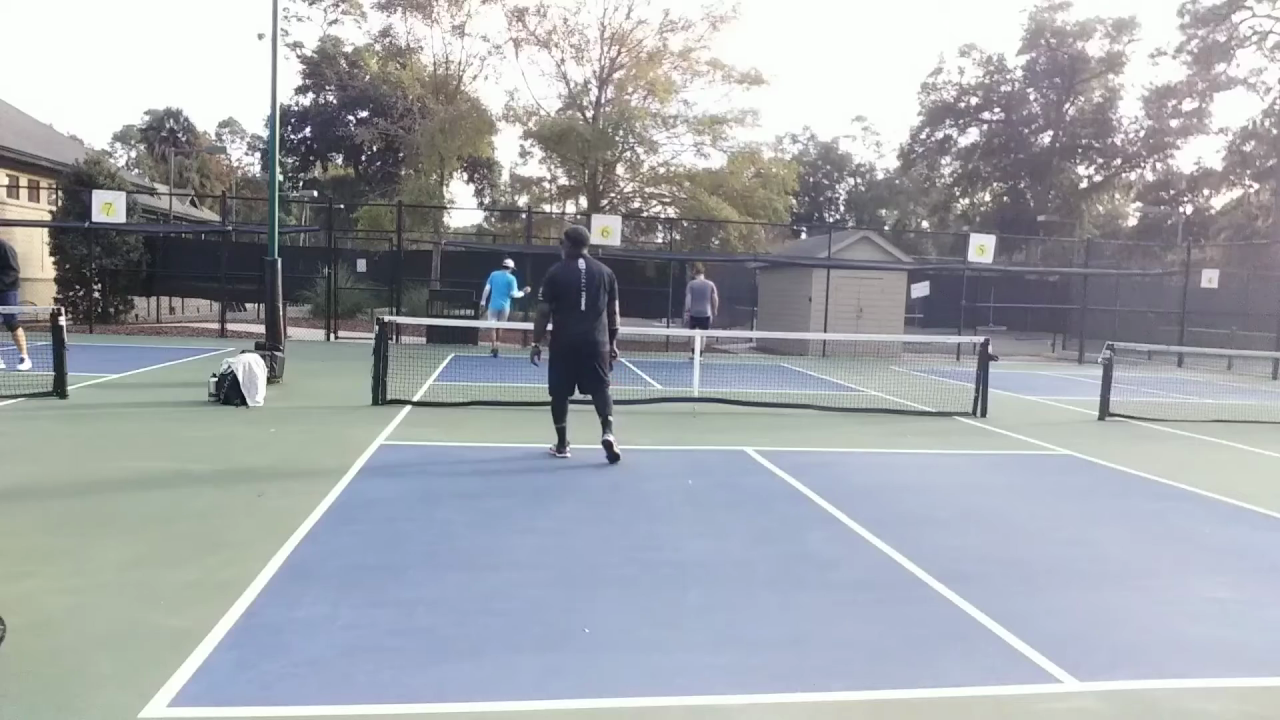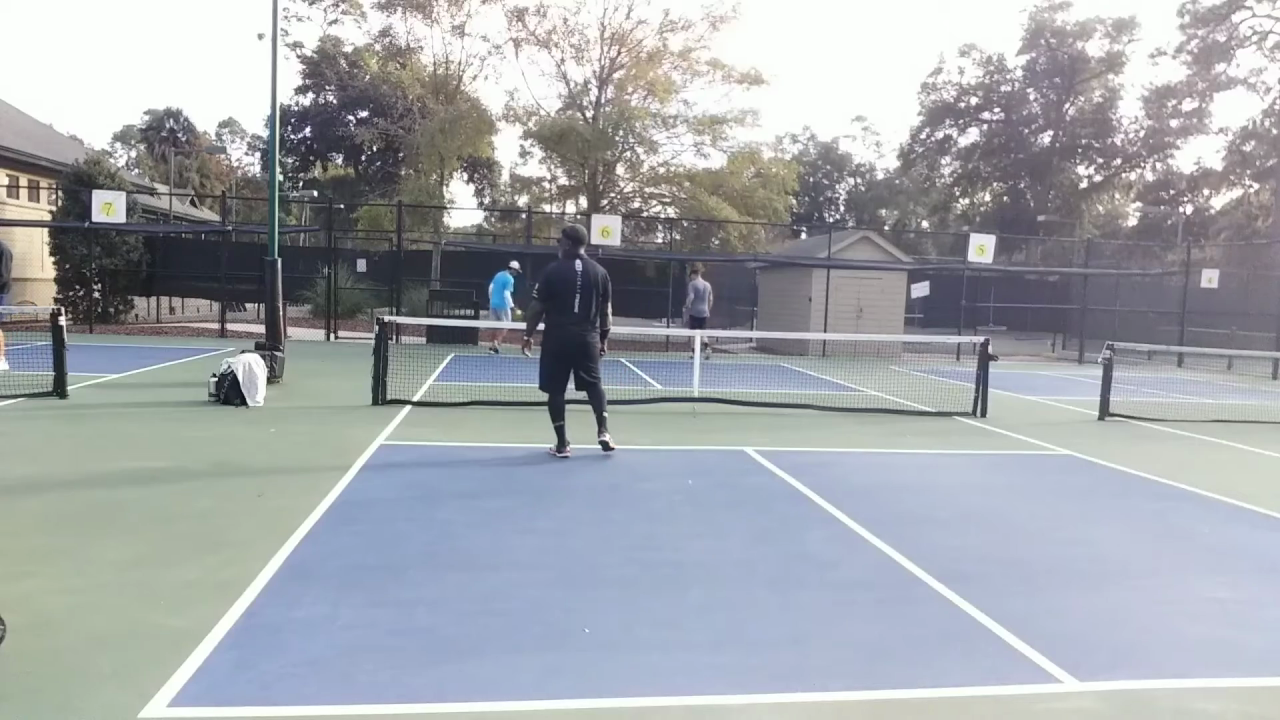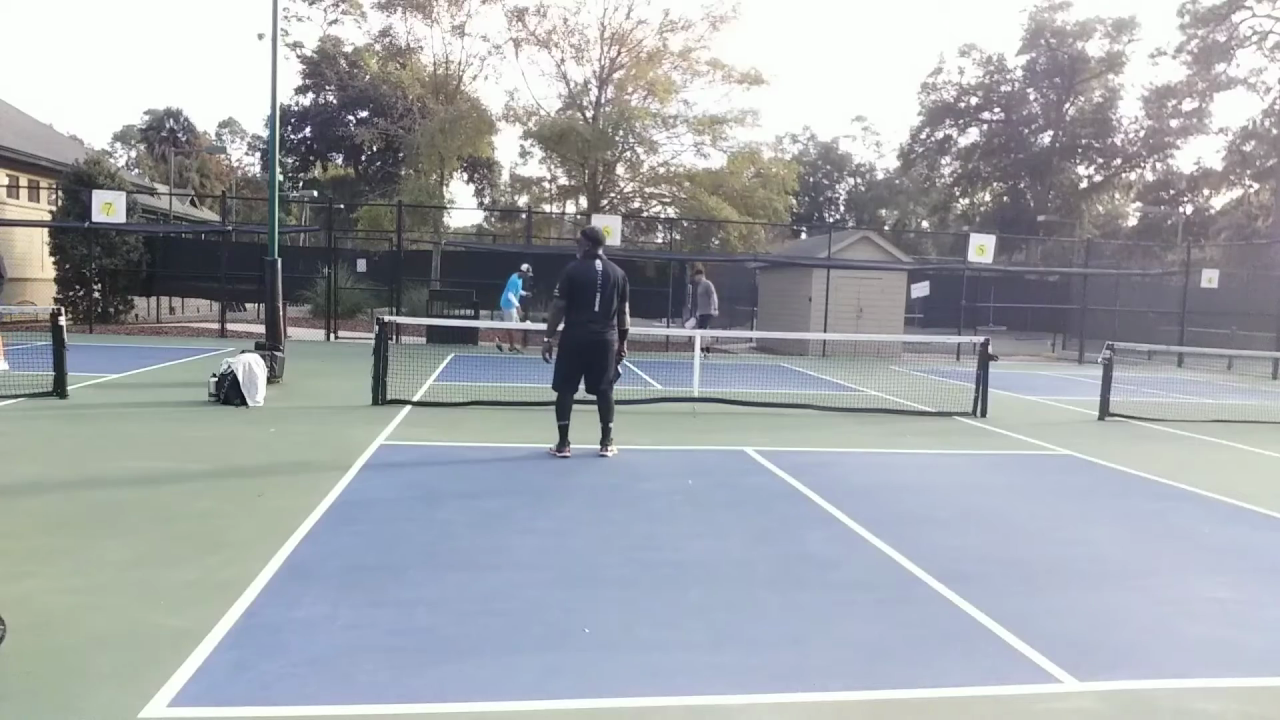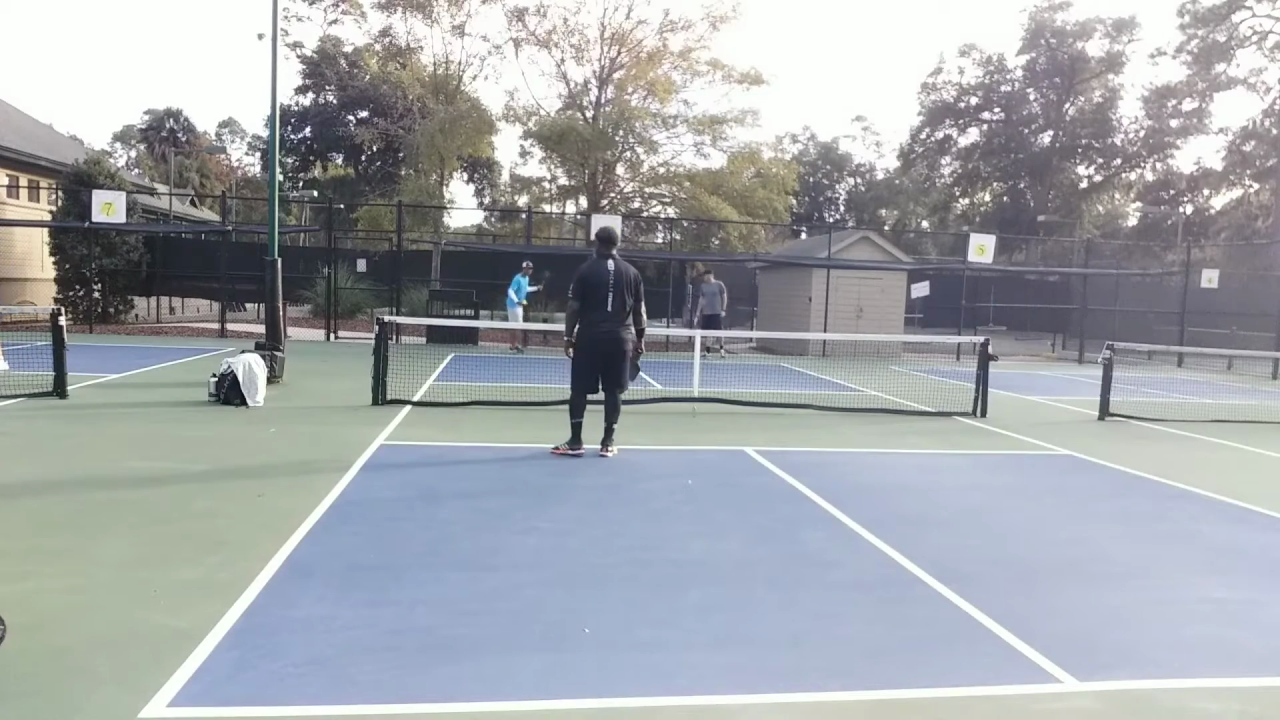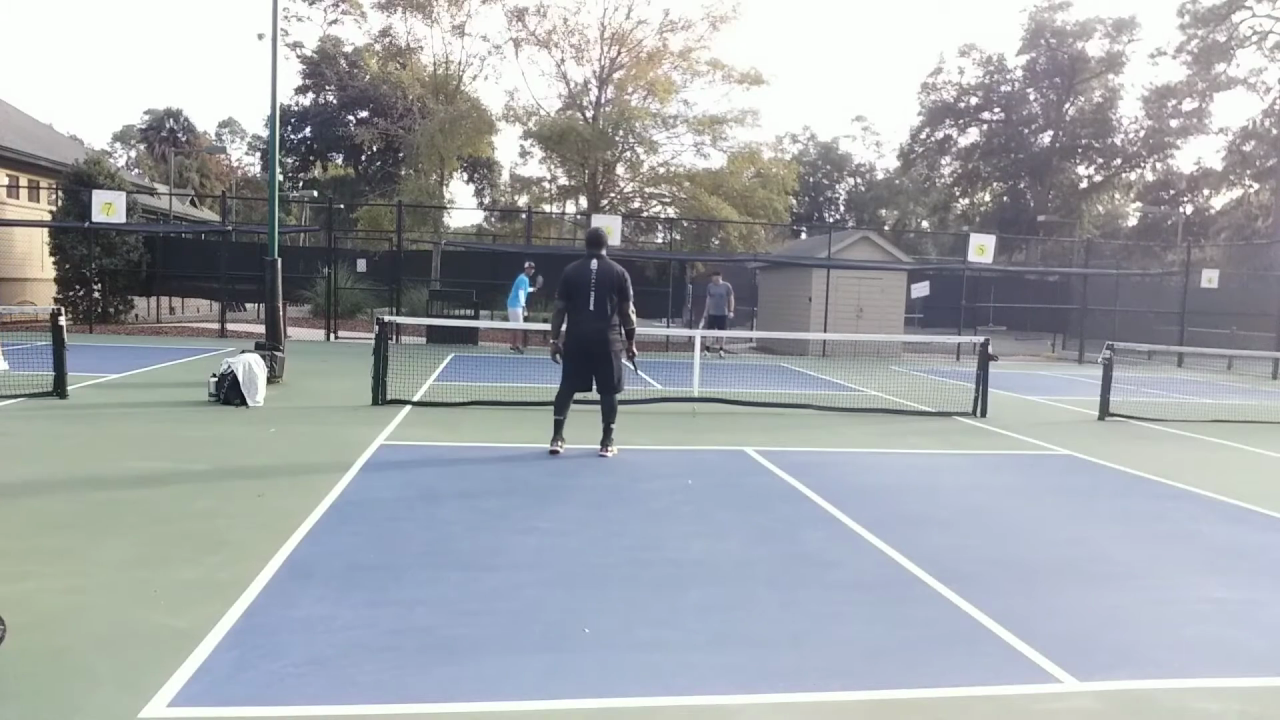
dt=0.5s
person 1, frame 1
left shoulder: (556, 272)
right shoulder: (605, 272)
left elbow: (543, 311)
right elbow: (613, 311)
left wrist: (536, 342)
right wrist: (612, 341)
left hip: (564, 342)
right hip: (596, 341)
left knee: (560, 393)
right knee: (601, 389)
left ankle: (562, 444)
right ankle: (607, 434)
person 1, frame 2
left shoulder: (553, 271)
right shoulder: (600, 272)
left elbow: (536, 309)
right elbow: (606, 312)
left wrist: (527, 335)
right wrist: (603, 340)
left hip: (557, 340)
right hip: (587, 340)
left knee: (556, 391)
right knee: (594, 385)
left ankle: (562, 444)
right ankle: (603, 433)
person 1, frame 3
left shoulder: (573, 270)
right shoulder: (618, 273)
left elbow: (558, 308)
right elbow: (623, 312)
left wrist: (548, 338)
right wrist: (622, 342)
left hip: (574, 339)
right hip: (605, 340)
left knee: (565, 390)
right knee: (604, 391)
left ankle: (563, 443)
right ankle: (606, 443)
person 1, frame 4
left shoulder: (585, 270)
right shoulder: (632, 273)
left elbow: (573, 308)
right elbow: (639, 311)
left wrist: (568, 337)
right wrist: (639, 338)
left hip: (589, 339)
right hip: (619, 340)
left knee: (579, 390)
right knee: (613, 391)
left ankle: (576, 441)
right ankle: (607, 442)
person 1, frame 5
left shoulder: (571, 271)
right shoulder: (619, 272)
left elbow: (559, 309)
right elbow: (627, 311)
left wrist: (555, 339)
right wrist: (630, 342)
left hip: (576, 339)
right hip: (607, 340)
left knee: (566, 388)
right knee: (608, 391)
left ankle: (557, 439)
right ankle: (607, 443)
